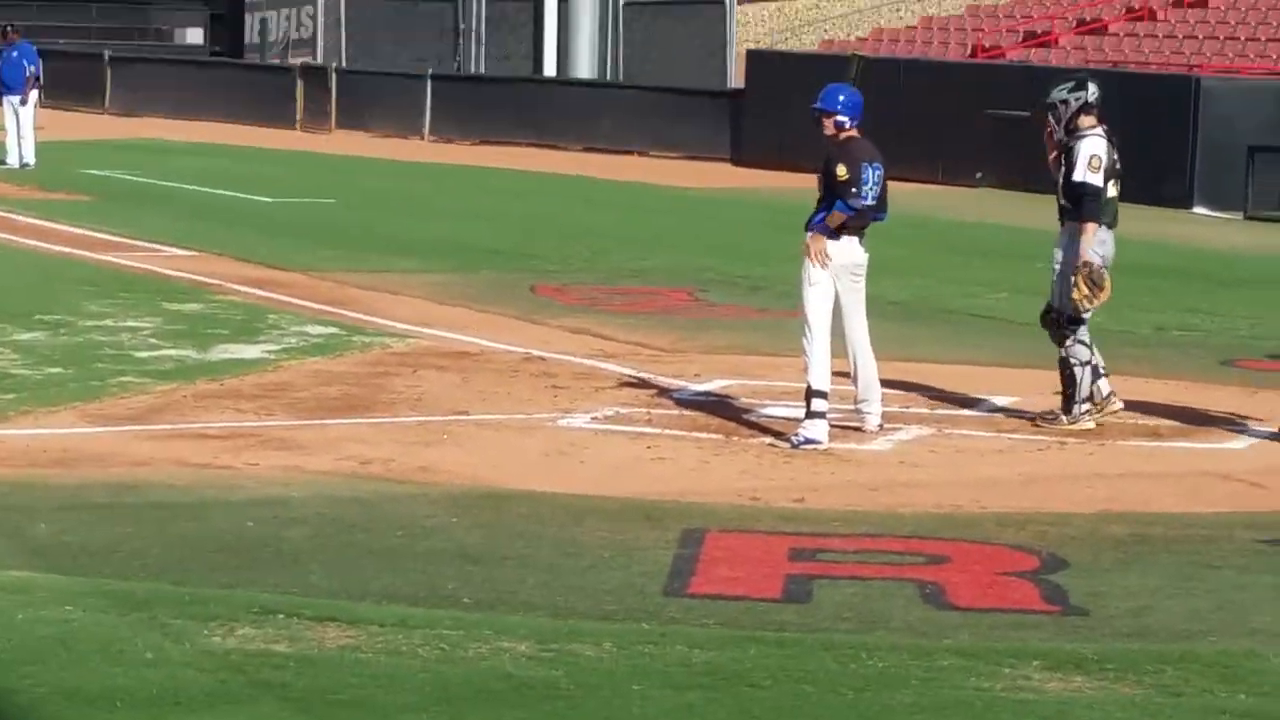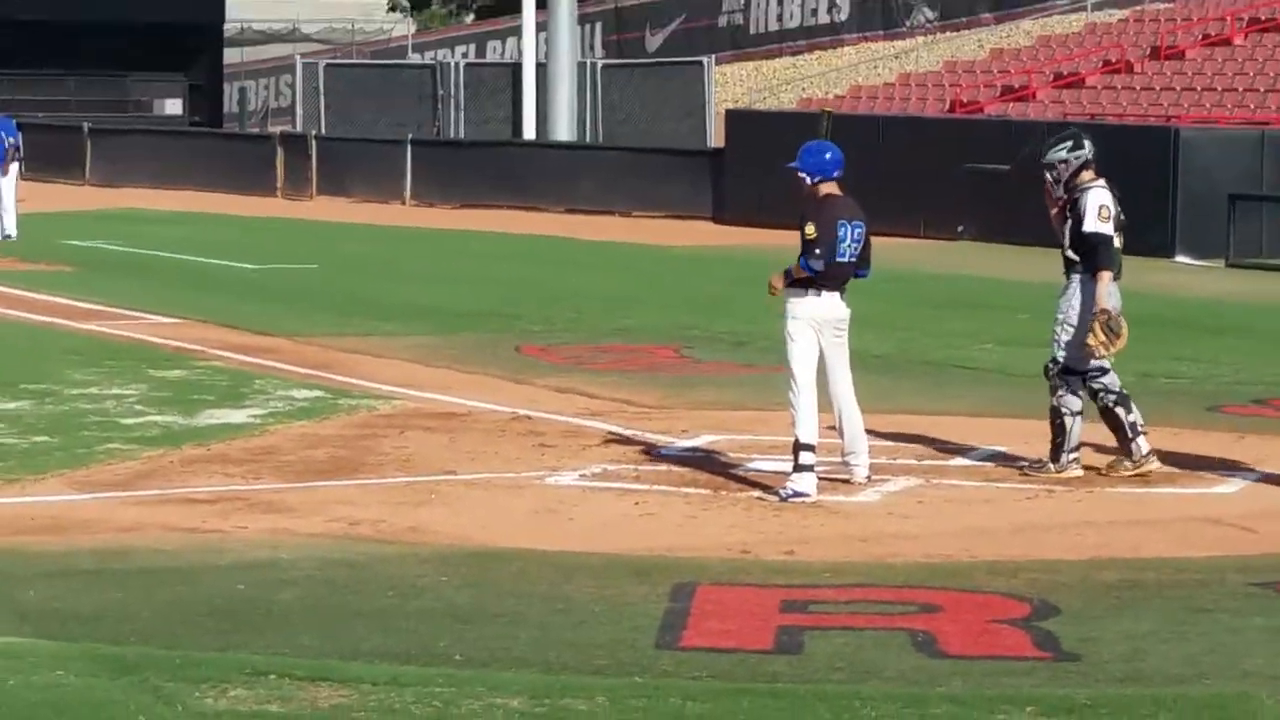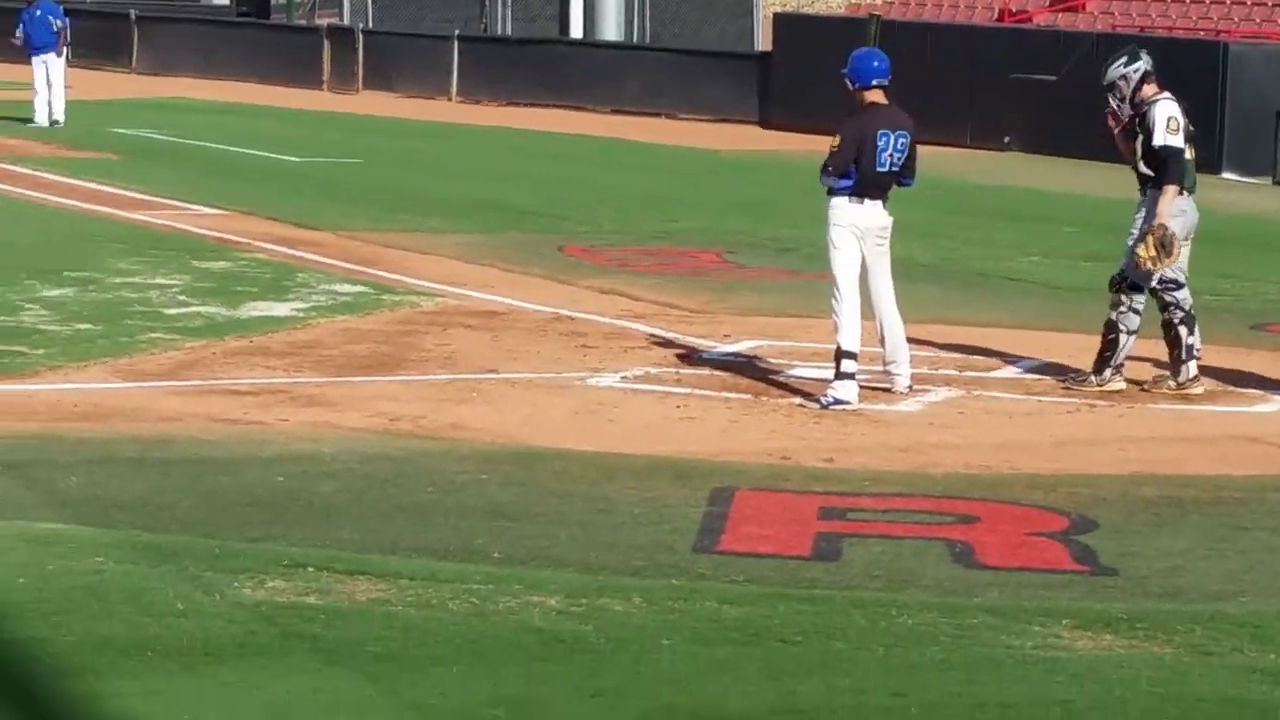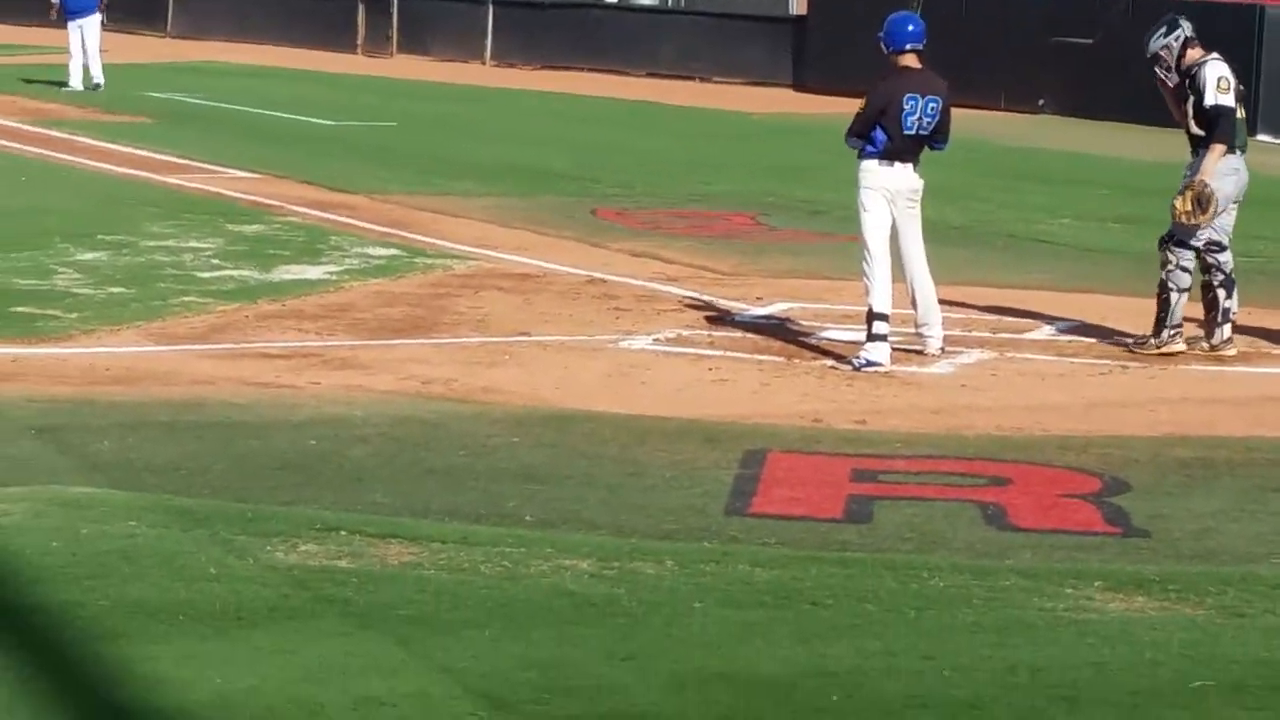
dt=0.2s
person 1, frame 1
left shoulder: (841, 151)
right shoulder: (873, 154)
left elbow: (850, 198)
right elbow: (880, 211)
left wrist: (820, 230)
left hip: (828, 247)
right hip: (857, 248)
left knee: (817, 332)
right knee: (857, 329)
left ankle: (816, 423)
right ankle: (871, 413)
person 1, frame 2
left shoulder: (818, 210)
right shoulder: (856, 213)
left elbow: (814, 260)
right elbow: (862, 269)
left wrist: (784, 274)
left hip: (806, 302)
right hip: (837, 304)
left knee: (803, 386)
right knee: (841, 382)
left ankle: (804, 476)
right ankle: (858, 464)
person 1, frame 3
left shoulder: (858, 121)
right shoulder: (904, 122)
left elbow: (831, 175)
right elbow: (906, 178)
left wrist: (839, 169)
left hip: (848, 211)
right hip: (879, 213)
left knee: (846, 294)
right knee: (882, 291)
left ankle: (846, 384)
right ankle: (900, 374)
person 1, frame 4
left shoulder: (887, 84)
right shoulder: (937, 86)
left elbow: (854, 138)
right elbow: (939, 141)
left wrist: (874, 130)
left hip: (878, 173)
right hip: (910, 175)
left knee: (877, 255)
right knee: (914, 252)
left ankle: (878, 346)
right ankle: (933, 336)
person 2, frame 1
left shoulder: (1088, 144)
right shoulder: (1095, 141)
left elbow: (1090, 201)
left wrist: (1085, 252)
right wrist: (1055, 153)
left hip: (1084, 239)
right hip: (1094, 240)
left knee: (1066, 322)
right knee: (1063, 319)
left ankle: (1076, 410)
right ankle: (1101, 392)
person 2, frame 2
left shoulder: (1094, 196)
right shoulder: (1082, 197)
left elbow: (1104, 251)
left wrist: (1101, 300)
right wrist: (1057, 213)
left hip: (1090, 290)
right hip: (1095, 291)
left knee: (1065, 372)
right knee: (1097, 374)
left ankle: (1064, 459)
right ankle: (1139, 451)
person 2, frame 3
left shoulder: (1162, 109)
right shoulder: (1151, 112)
left elbow: (1175, 165)
right elbow: (1143, 161)
left wrist: (1161, 214)
right wrist: (1121, 132)
left hip: (1165, 207)
right hip: (1177, 209)
left knee: (1131, 285)
right knee: (1172, 289)
left ankle: (1107, 371)
right ankle: (1186, 374)
person 2, frame 4
left shoulder: (1212, 71)
right shoulder: (1197, 73)
left elbow: (1224, 126)
left wrist: (1205, 172)
right wrist: (1170, 93)
left hip: (1218, 168)
right hip: (1228, 170)
left knee: (1179, 243)
right knee: (1215, 252)
left ankle: (1167, 333)
right ankle: (1220, 336)
